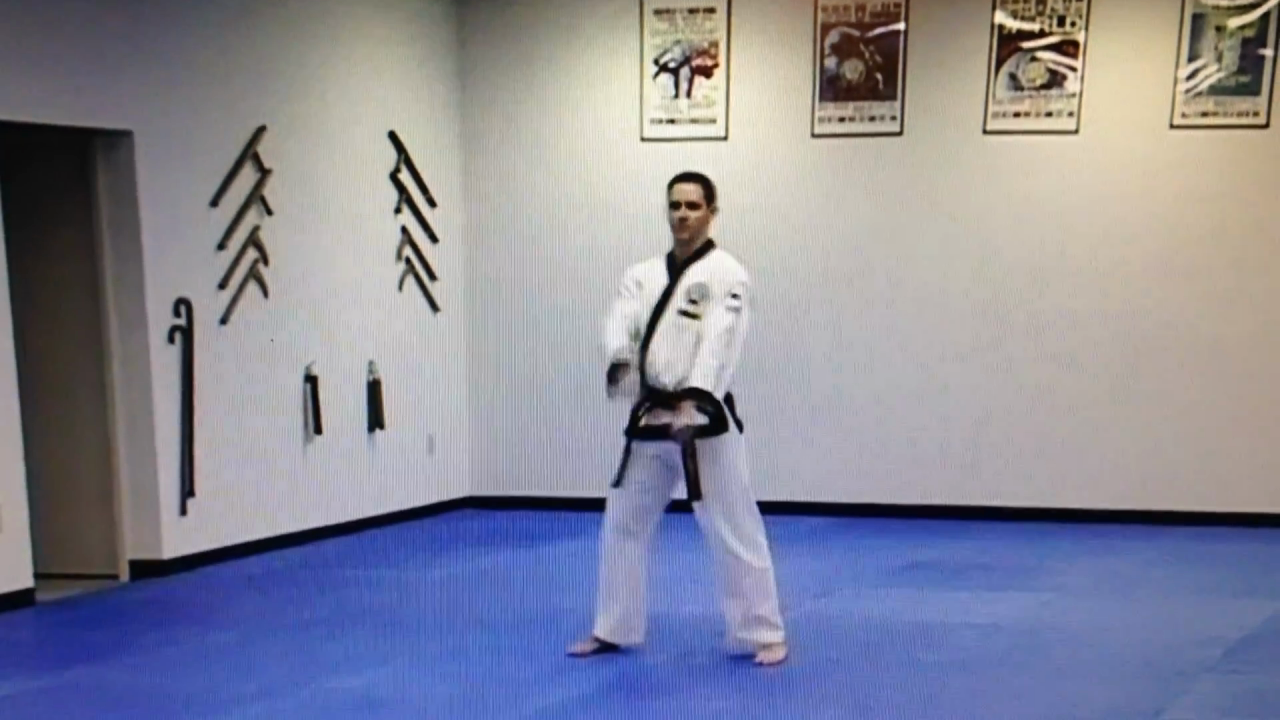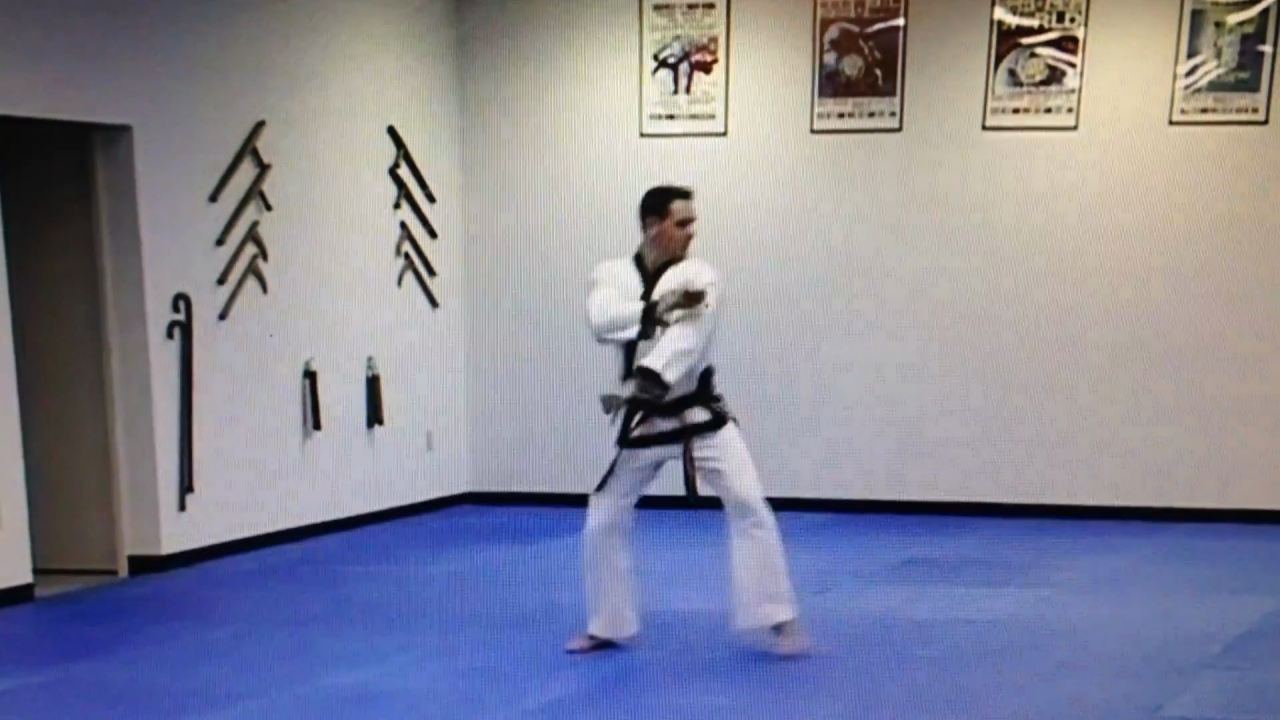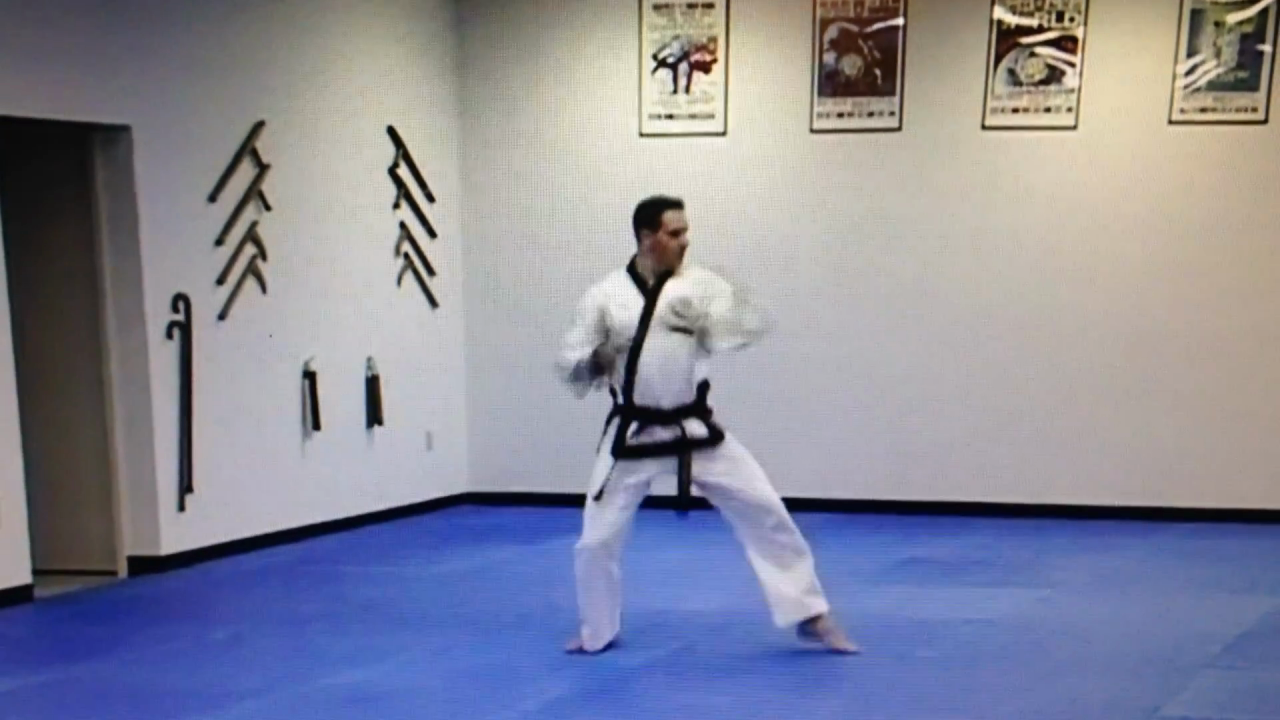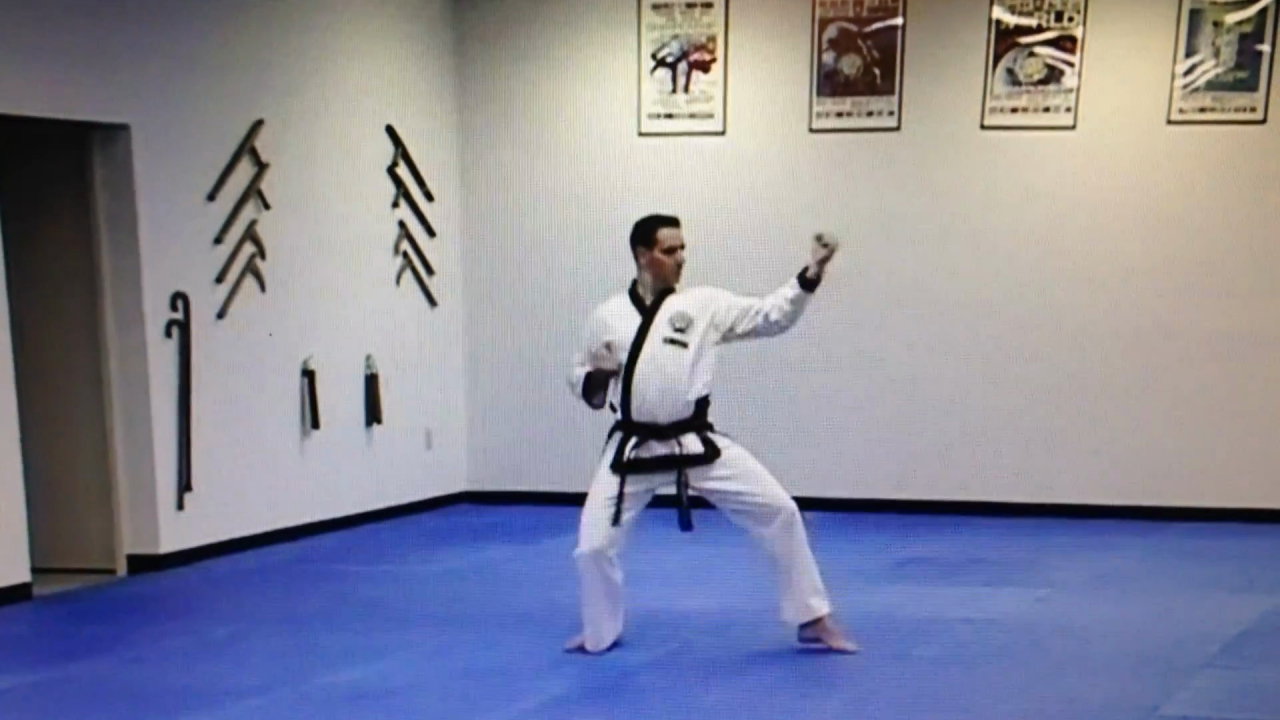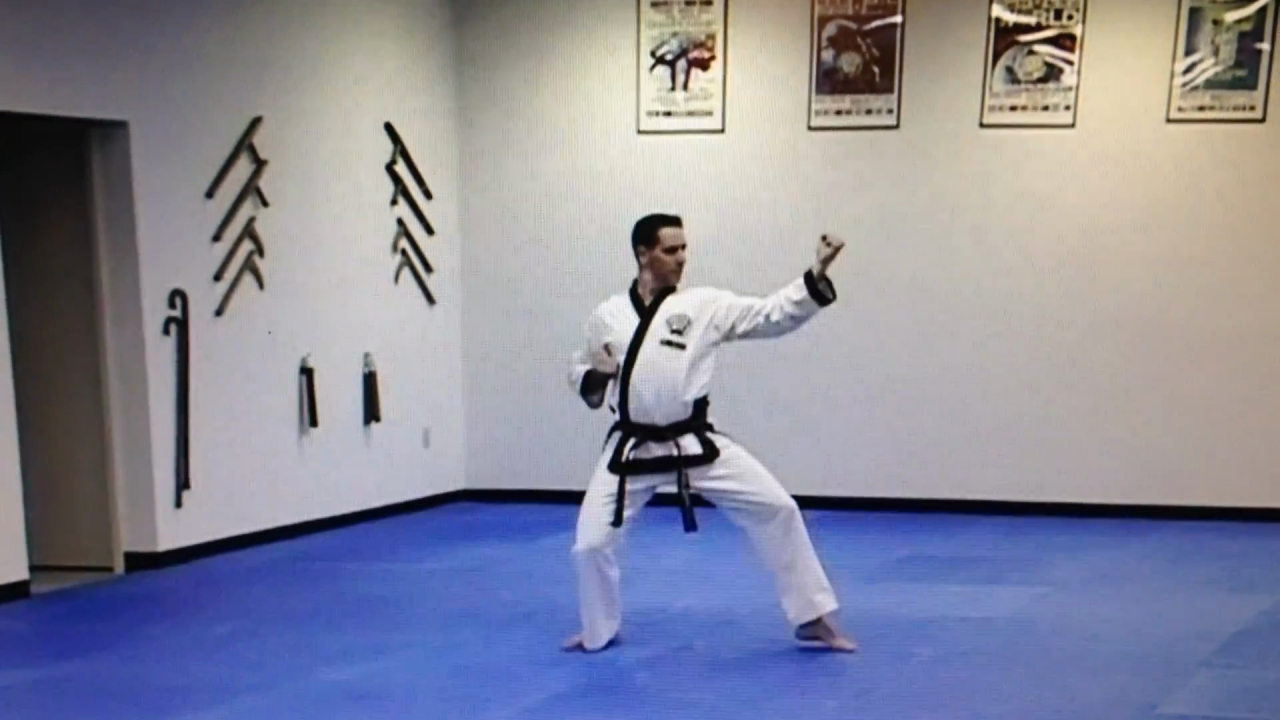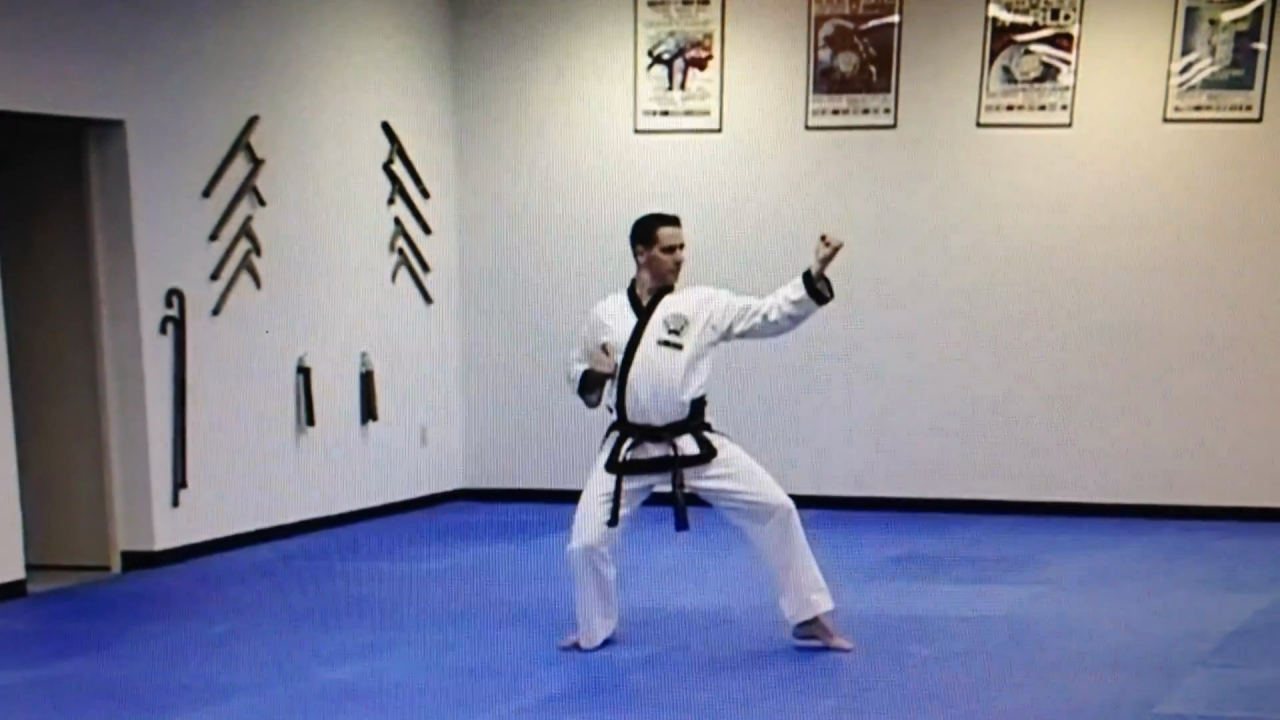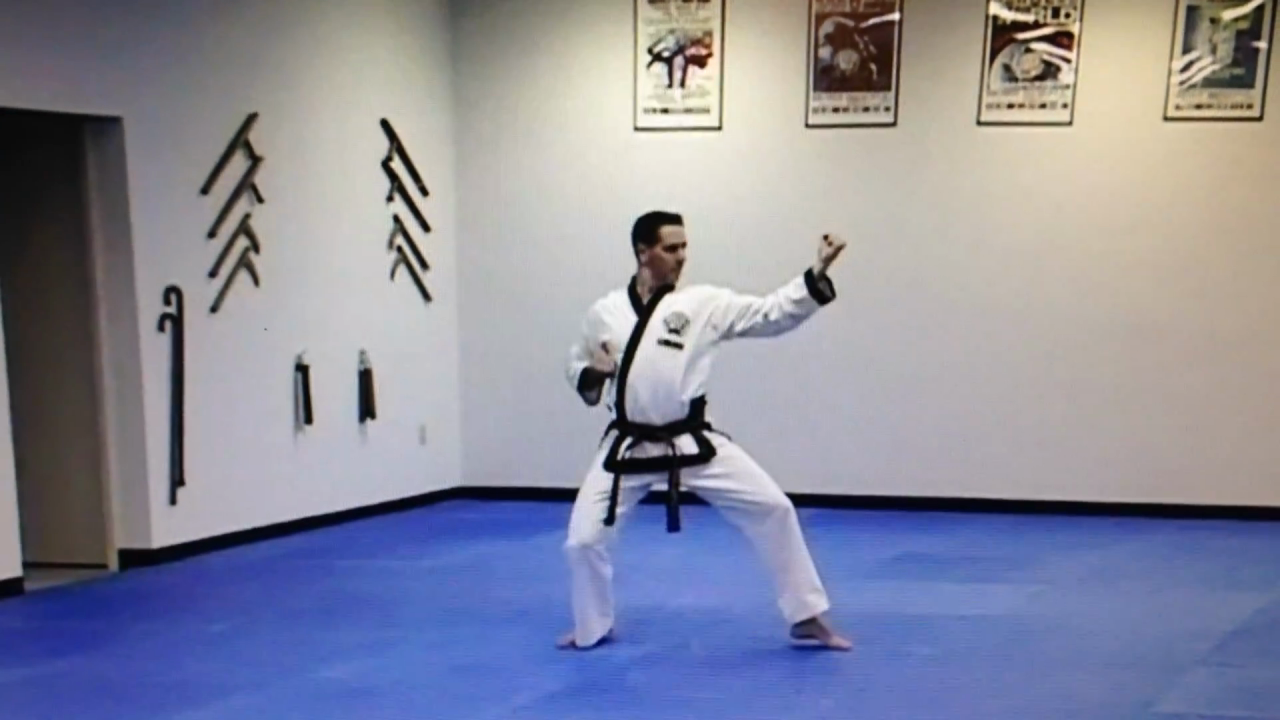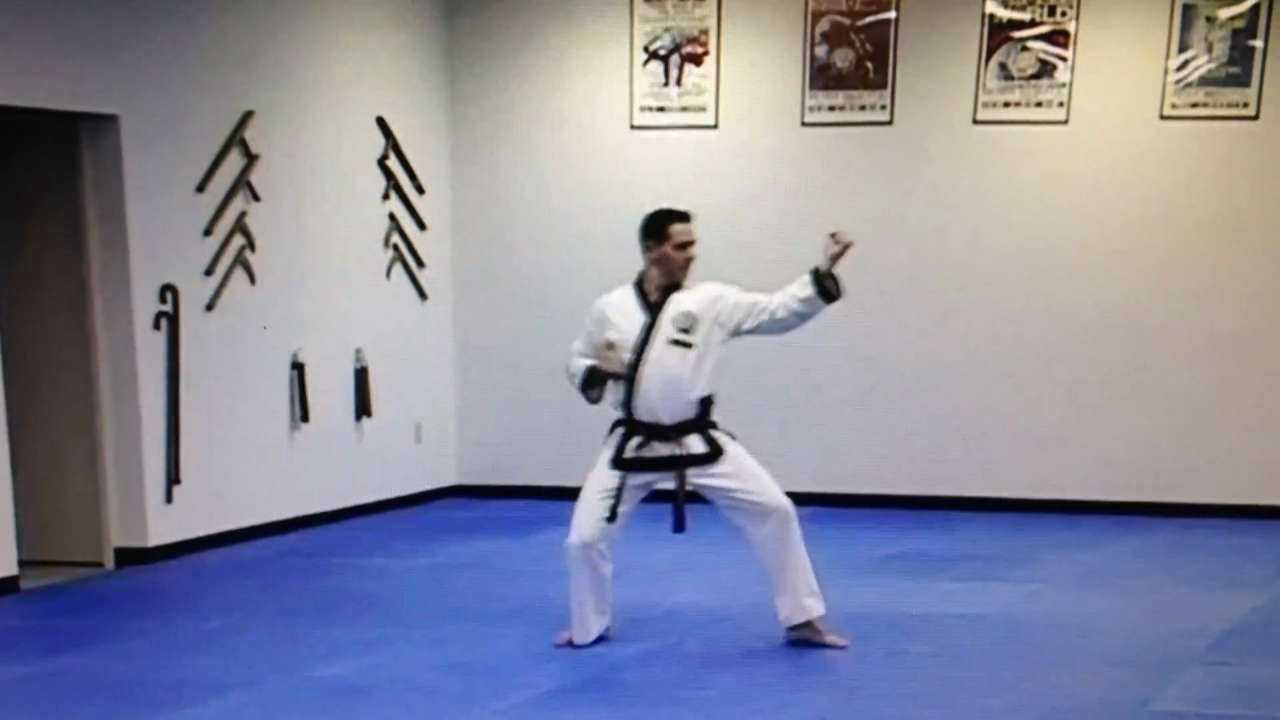
dt=0.2s
person 1, frame 1
left shoulder: (727, 274)
right shoulder: (641, 275)
left elbow: (721, 347)
right elbow: (620, 328)
left wrist: (690, 408)
right wrist: (620, 366)
left hip: (705, 422)
right hip: (651, 421)
left knee: (734, 533)
right knee: (623, 525)
left ankle: (764, 635)
right ankle: (612, 629)
person 1, frame 2
left shoulder: (699, 277)
right shoulder: (611, 273)
left elbow: (686, 340)
right elbow: (607, 319)
left wrist: (641, 382)
right wrist: (661, 307)
left hip: (699, 417)
right hip: (641, 422)
left knee: (749, 509)
right knee: (604, 525)
left ankle: (778, 617)
right ankle: (606, 627)
person 1, frame 3
left shoulder: (700, 284)
right shoulder: (604, 295)
left elbow: (746, 324)
right elbow: (573, 366)
left wrist: (708, 328)
right wrist: (598, 361)
left hip: (696, 430)
right hip: (632, 435)
left knee: (765, 511)
right knee: (597, 538)
left ankle: (811, 616)
right ankle: (597, 631)
person 1, frame 4
left shoulder: (704, 304)
right shoulder: (606, 316)
left elbow: (769, 315)
right elbow: (580, 378)
left wrist: (812, 273)
right wrist: (595, 380)
left hip: (696, 444)
right hip: (632, 449)
left knee: (777, 511)
right knee: (594, 545)
left ankle: (813, 619)
right ankle: (600, 631)
person 1, frame 5
left shoulder: (705, 304)
right shoulder: (606, 316)
left elbow: (772, 315)
right elbow: (579, 373)
left wrist: (816, 276)
right wrist: (594, 378)
left hip: (696, 444)
right hip: (631, 448)
left knee: (777, 509)
right knee: (591, 542)
left ankle: (813, 617)
right ankle: (598, 629)
person 1, frame 6
left shoulder: (702, 304)
right shoulder: (604, 315)
left elbow: (770, 314)
right elbow: (578, 371)
left wrist: (816, 275)
right wrist: (592, 378)
left hip: (693, 444)
right hip: (629, 448)
left knee: (775, 510)
right knee: (587, 540)
left ankle: (810, 618)
right ankle: (595, 628)
person 1, frame 7
left shoulder: (705, 302)
right shoulder: (604, 312)
left elbow: (771, 313)
right elbow: (577, 366)
left wrist: (818, 274)
right wrist: (592, 375)
left hip: (693, 443)
right hip: (628, 447)
left knee: (772, 510)
right knee: (584, 537)
left ankle: (808, 617)
right ankle: (592, 626)
person 1, frame 8
left shoulder: (711, 301)
right shoulder: (609, 308)
left elbow: (778, 310)
right elbow: (578, 363)
left wrist: (824, 271)
right wrist: (599, 373)
left hip: (699, 442)
right hip: (633, 445)
left knee: (773, 510)
right knee: (587, 535)
left ankle: (802, 619)
right ankle: (589, 625)
